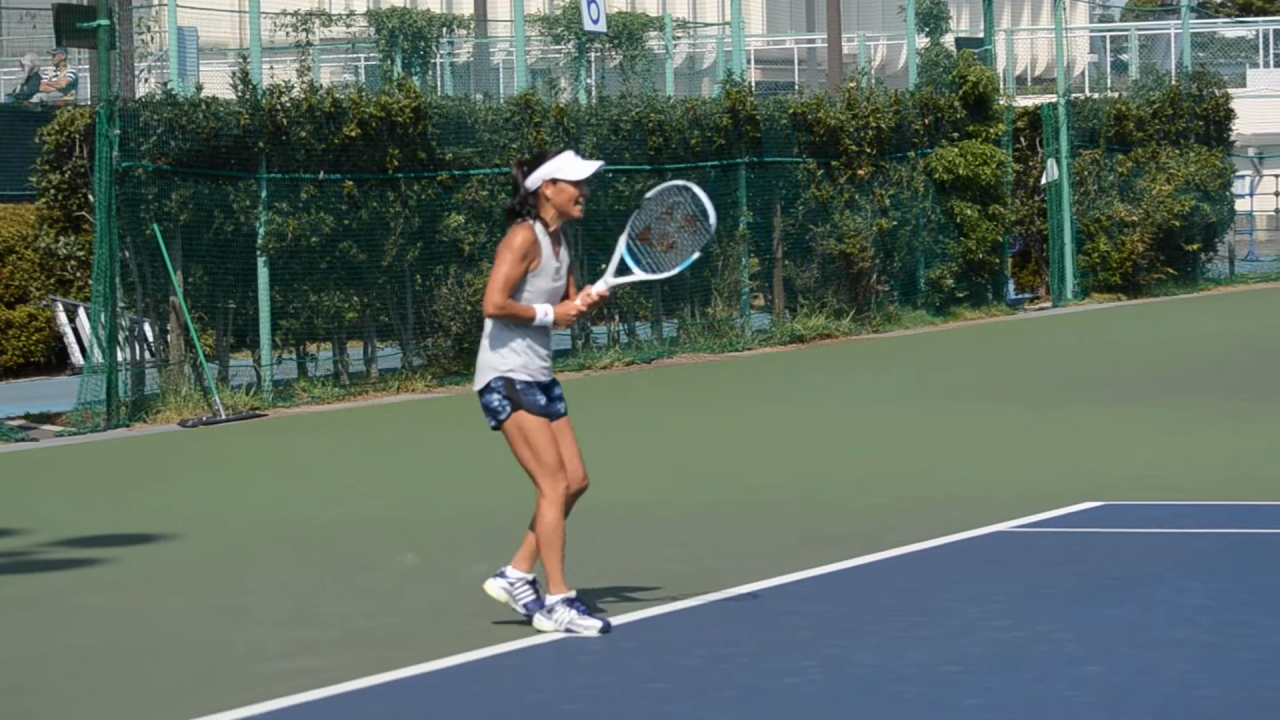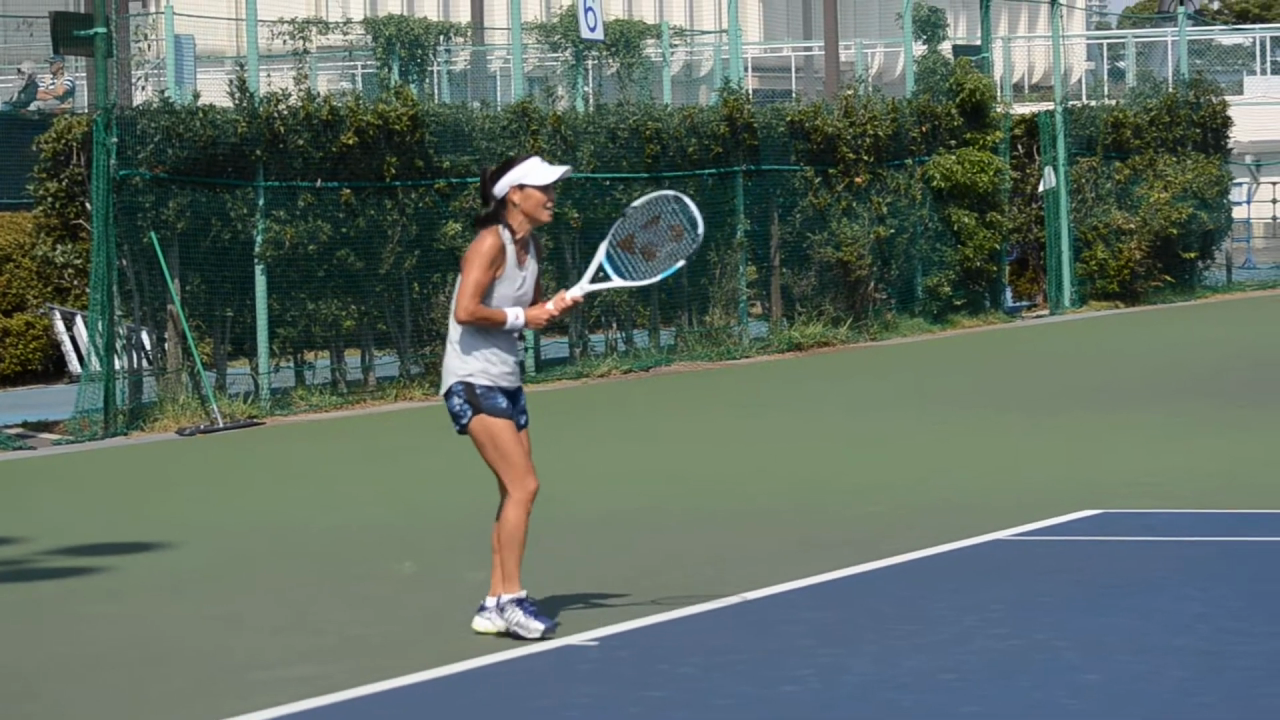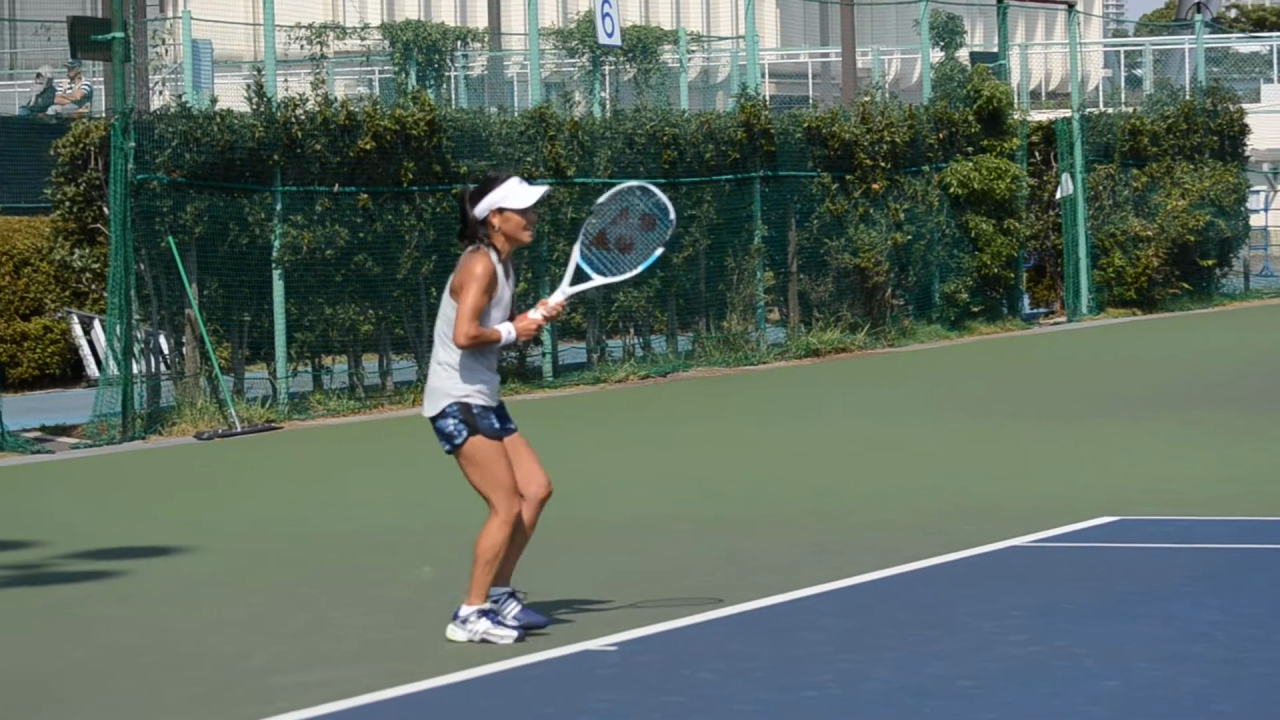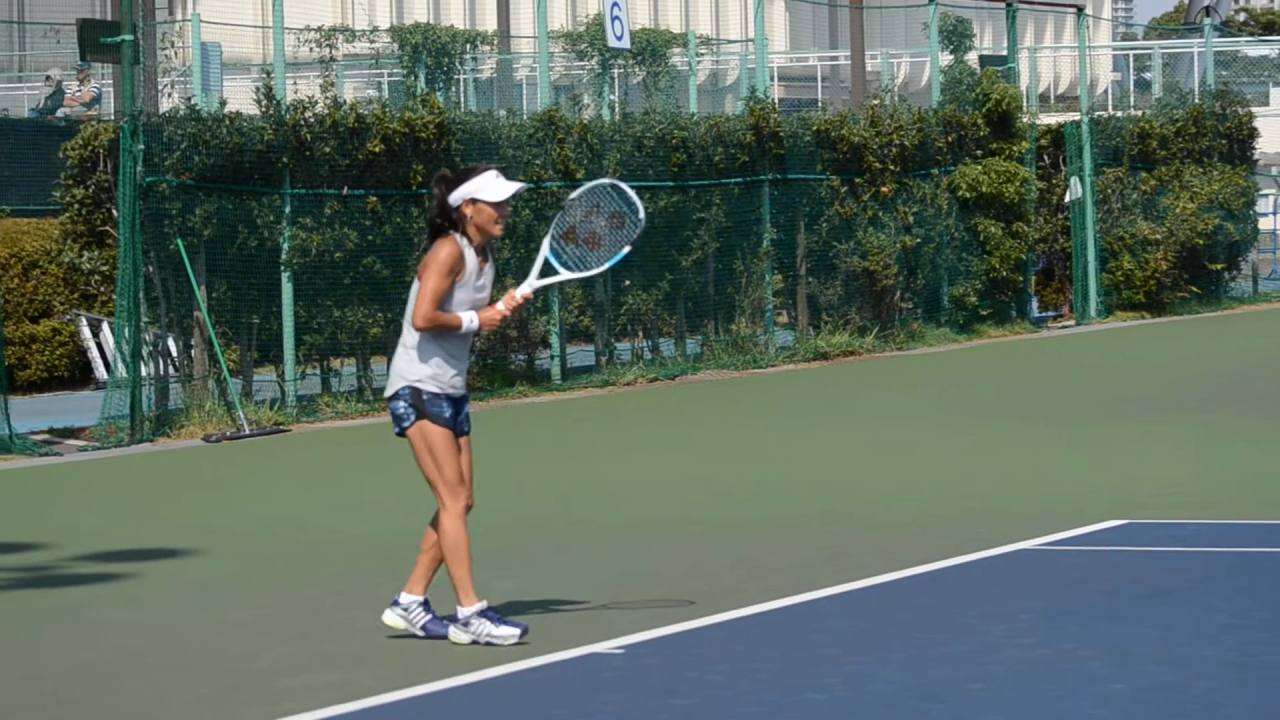
dt=0.2s
person 1, frame 1
left shoulder: (559, 238)
right shoulder: (523, 235)
left elbow: (563, 309)
right elbow: (493, 304)
left wrist: (583, 302)
right wrist: (549, 314)
left hip: (539, 377)
right hip: (507, 377)
left knee: (575, 481)
right knee: (555, 485)
left ankle: (515, 576)
right ankle: (557, 601)
person 1, frame 2
left shoulder: (528, 245)
right shoulder: (491, 241)
right elbow: (464, 311)
left wrist: (552, 307)
right wrist: (521, 317)
left hip: (502, 382)
right hip: (472, 381)
left knee: (521, 493)
right knee: (520, 488)
left ankle: (505, 605)
right ankle: (500, 601)
person 1, frame 3
left shoulder: (502, 262)
right shoulder: (480, 264)
right elbow: (465, 336)
left wrist: (536, 317)
right wrist: (512, 332)
left hip: (481, 401)
right hip: (458, 402)
left knee: (537, 490)
right knee: (508, 508)
left ankle: (499, 590)
right ankle: (472, 614)
person 1, frame 4
left shoulder: (485, 254)
right shoulder: (448, 250)
left elbow: (480, 316)
right elbow: (422, 318)
left wrist: (506, 308)
right wrist: (474, 321)
left hip: (451, 390)
right hip: (418, 387)
left knee: (457, 502)
right knee: (455, 499)
left ankle: (410, 602)
right ankle: (472, 610)
